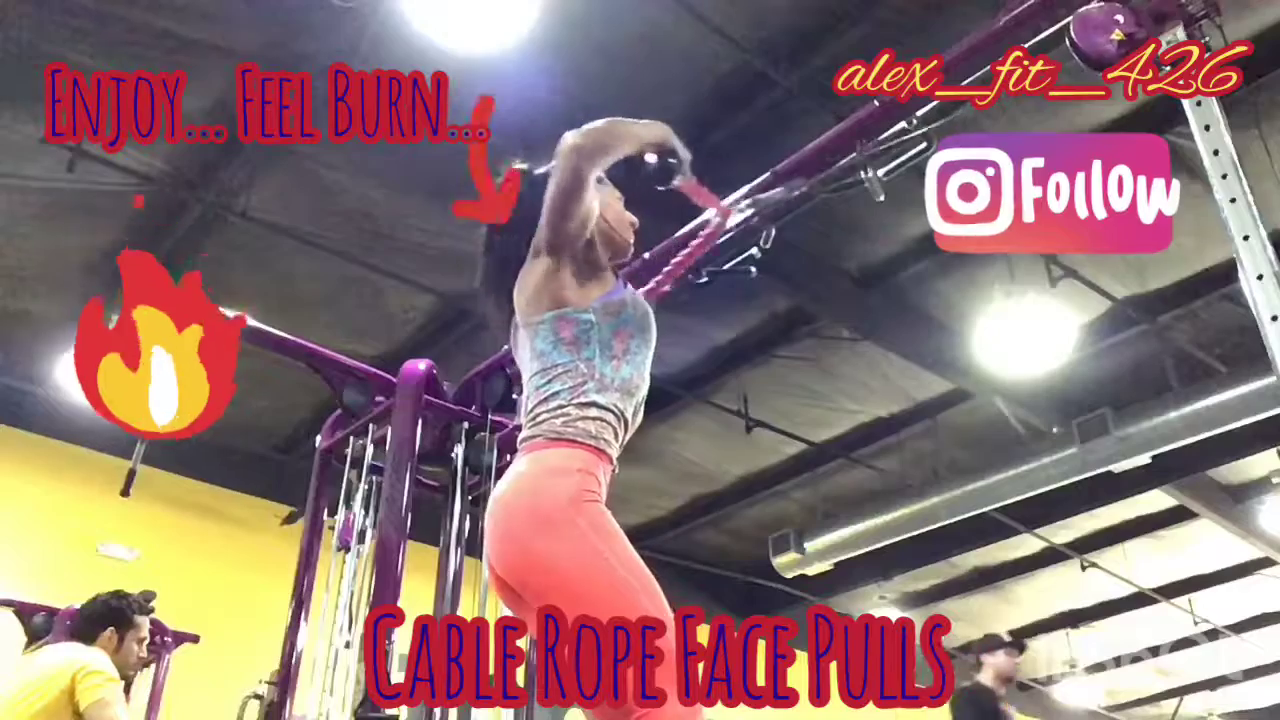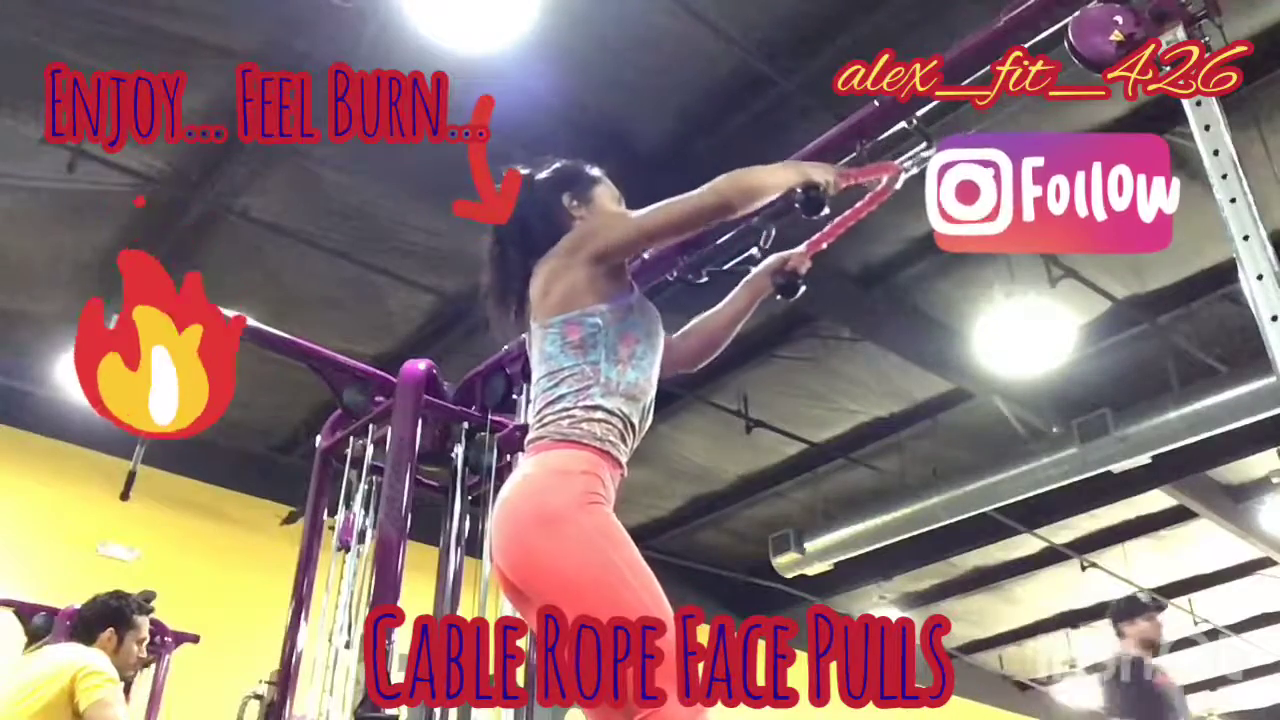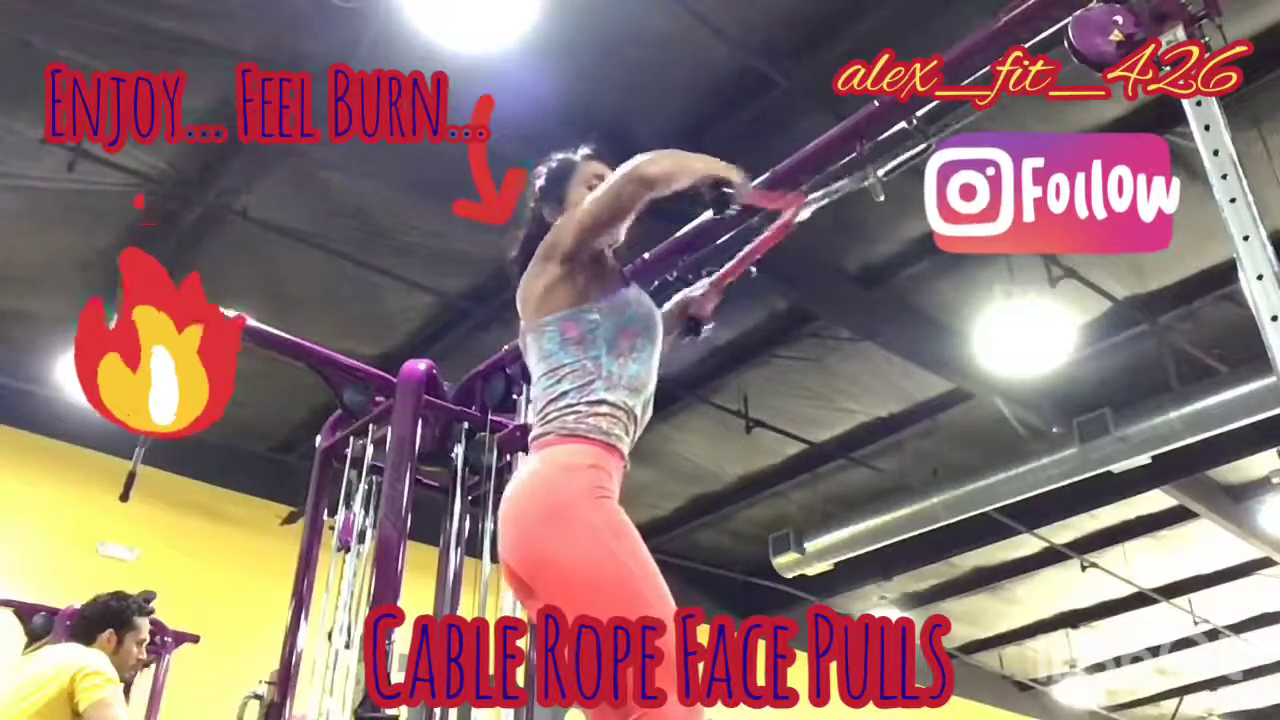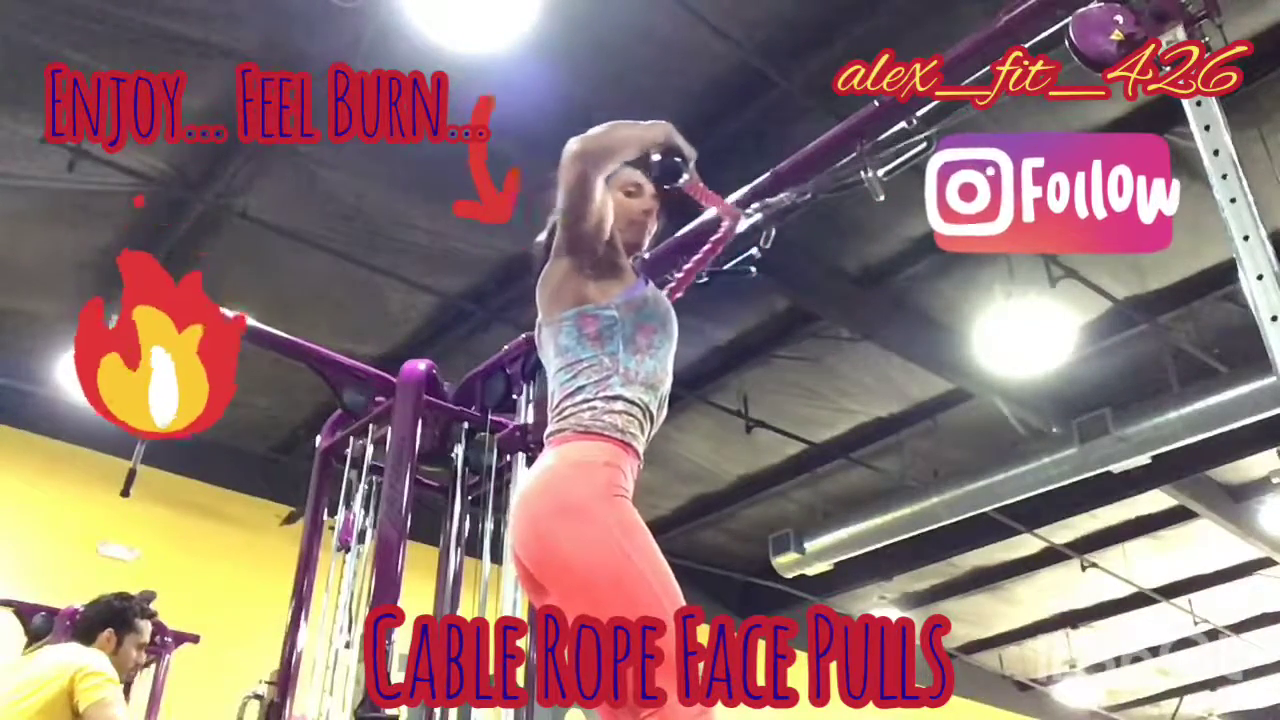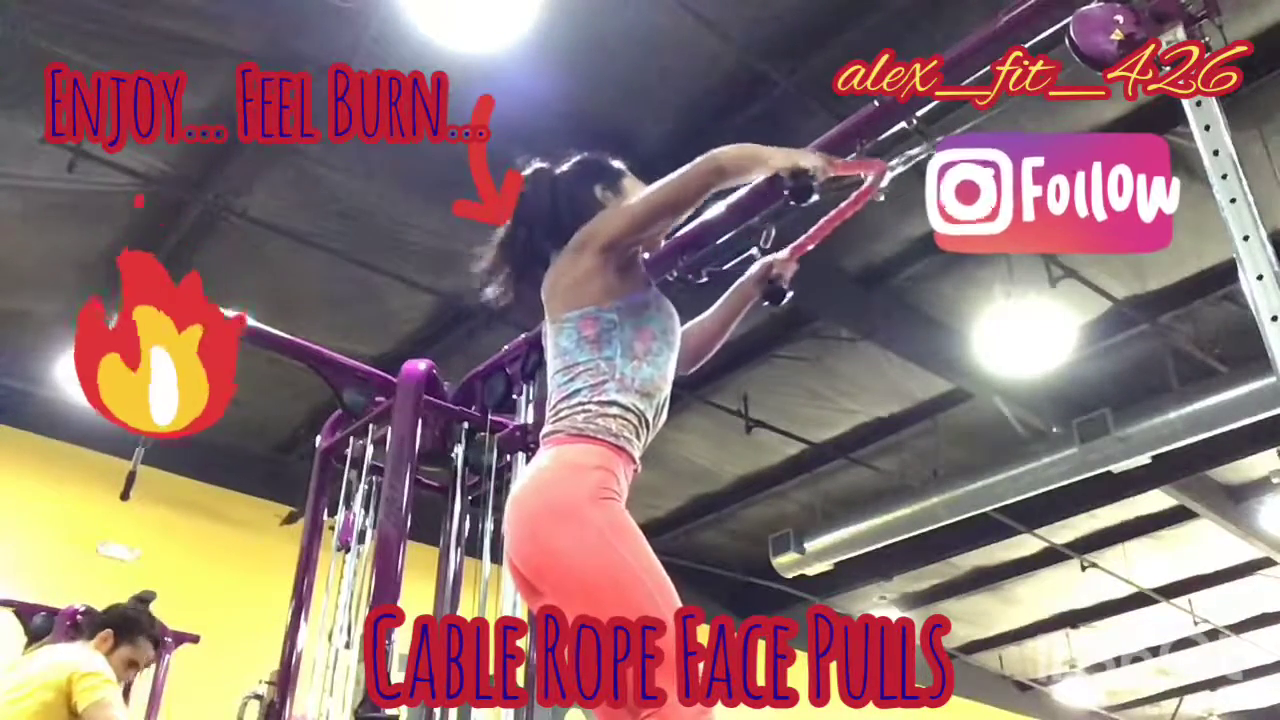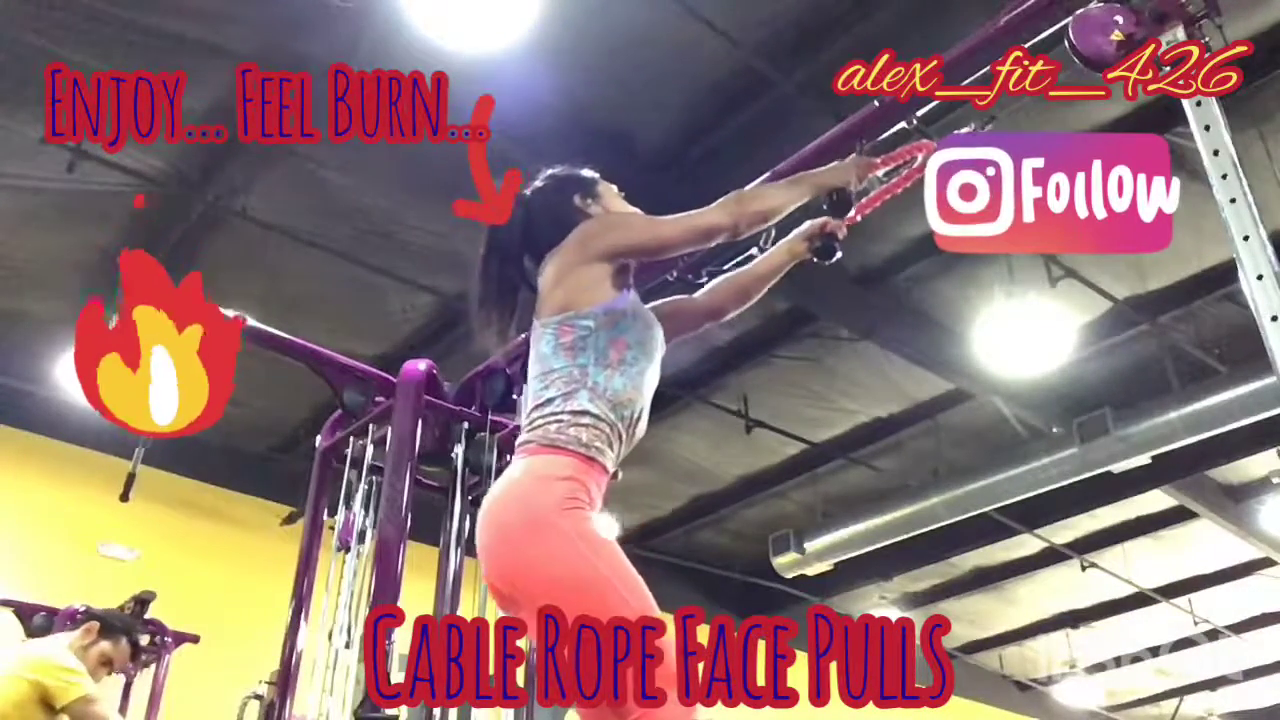
dt=0.7s
person 1, frame 1
left shoulder: (563, 292)
right shoulder: (562, 253)
right elbow: (578, 150)
left wrist: (620, 313)
right wrist: (655, 134)
left hip: (533, 508)
right hip: (554, 497)
person 1, frame 2
left shoulder: (582, 299)
right shoulder: (581, 250)
left elbow: (685, 350)
right elbow: (721, 197)
left wrist: (766, 277)
right wrist: (801, 173)
left hip: (545, 508)
right hip: (558, 498)
person 1, frame 3
left shoulder: (585, 290)
right shoulder: (565, 252)
left elbow: (625, 372)
right elbow: (645, 174)
left wrist: (676, 313)
right wrist: (716, 169)
left hip: (549, 504)
right hip: (566, 493)
person 1, frame 4
left shoulder: (585, 289)
right shoulder: (583, 253)
right elbow: (583, 155)
left wrist: (651, 315)
right wrist: (657, 134)
left hip: (562, 500)
right hip: (579, 489)
person 1, frame 5
left shoulder: (595, 286)
right shoulder: (598, 246)
left elbow: (676, 355)
right elbow: (713, 169)
left wrist: (753, 283)
right wrist: (791, 158)
left hip: (557, 502)
right hip: (572, 492)
person 1, frame 6
left shoulder: (621, 311)
right shoulder: (587, 243)
left elbow: (712, 303)
right elbow: (727, 217)
left wrist: (801, 243)
right wrist: (824, 178)
left hip: (538, 515)
right hip: (543, 508)
